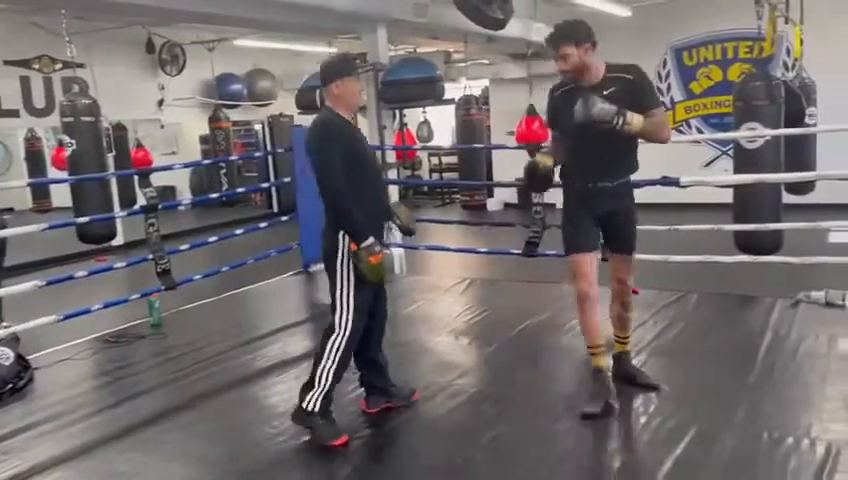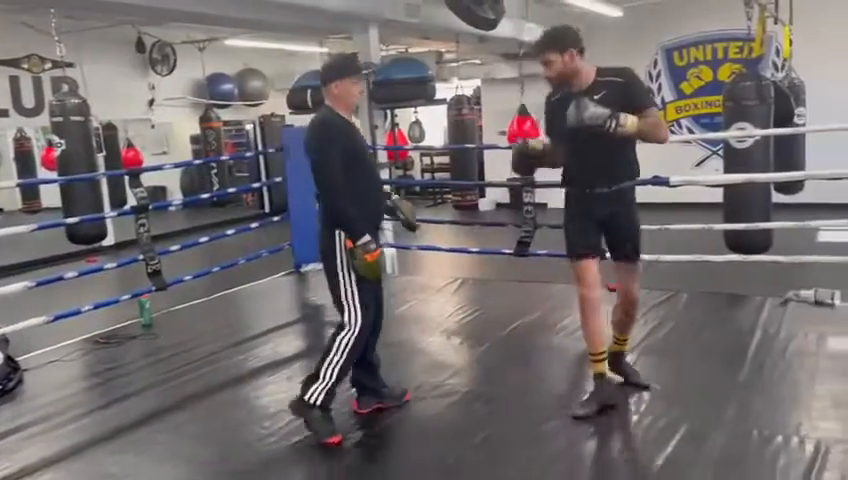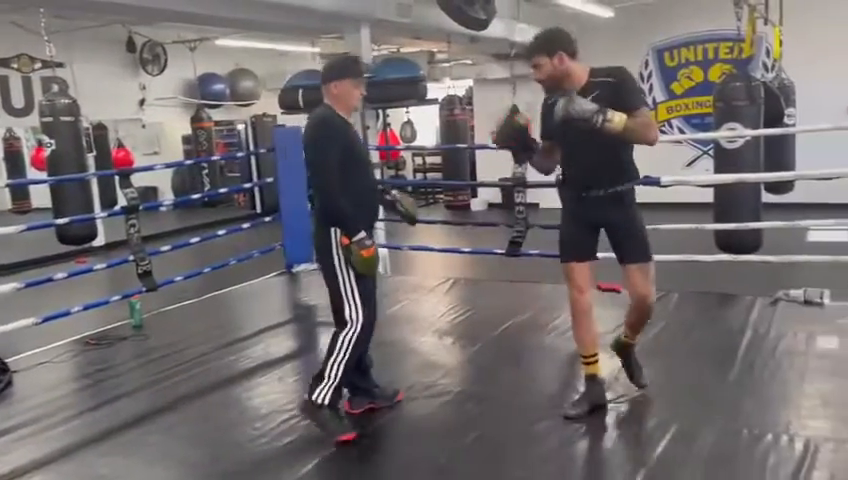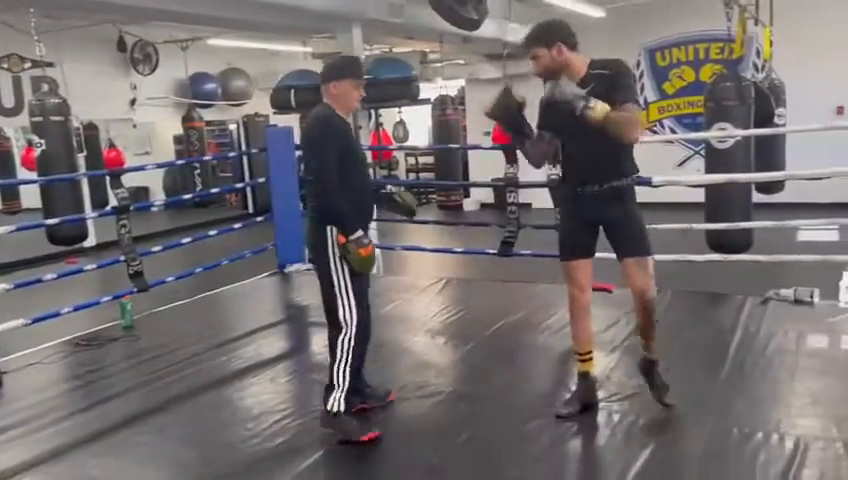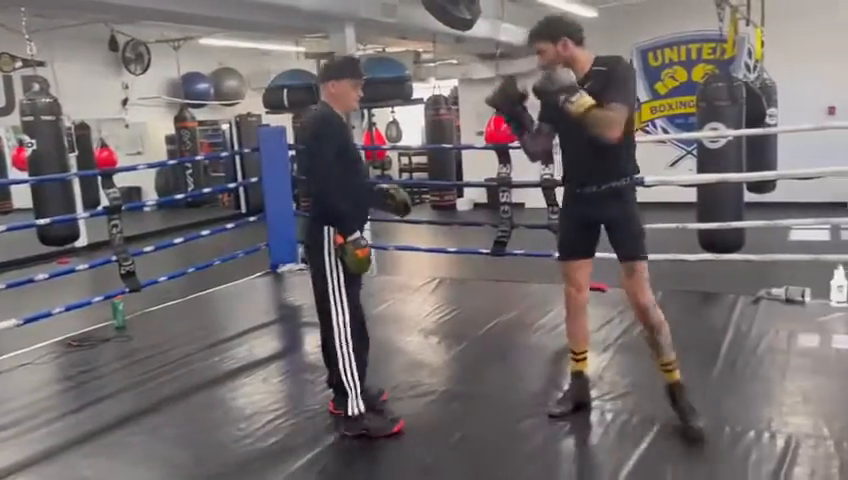
dt=0.1s
person 1, frame 1
left shoulder: (631, 80)
right shoulder: (560, 94)
left elbow: (663, 132)
left wrist: (617, 117)
right wrist: (543, 166)
left hip: (618, 194)
right hip: (578, 199)
left knee: (622, 285)
right knee: (586, 289)
left ankle: (621, 361)
right ankle: (599, 380)
person 1, frame 2
left shoulder: (623, 81)
right shoulder: (557, 102)
left elbow: (661, 132)
left wrist: (611, 120)
right wrist: (537, 154)
left hip: (619, 198)
right hip: (579, 202)
left knee: (628, 291)
right knee: (588, 293)
left ankle: (617, 356)
right ankle: (602, 384)
person 1, frame 3
left shoulder: (616, 81)
right shoulder: (552, 105)
left elbow: (649, 134)
right elbow: (547, 163)
left wrist: (598, 116)
right wrist: (524, 145)
left hip: (618, 200)
right hip: (576, 205)
left knee: (644, 296)
right knee: (579, 296)
left ankle: (625, 346)
right ankle: (593, 385)
person 1, frame 4
left shoulder: (615, 76)
right shoulder: (555, 95)
left elbow: (632, 132)
right elbow: (541, 157)
left wrist: (588, 105)
right wrist: (517, 129)
left hip: (616, 194)
right hip: (574, 199)
left knee: (644, 292)
right knee: (578, 294)
left ankle: (649, 359)
right ankle: (586, 385)
person 1, frame 5
left shoulder: (615, 70)
right shoulder: (557, 94)
left elbow: (611, 132)
right elbow: (538, 151)
left wrist: (571, 94)
right wrist: (517, 116)
left hip: (616, 195)
right hip: (576, 200)
left knee: (641, 298)
right knee: (574, 293)
left ankle: (676, 391)
right ankle: (579, 384)
person 2, frame 1
left shoulder: (345, 125)
right shoulder: (326, 128)
right elbow: (334, 192)
left wrist: (389, 212)
right wrist: (365, 239)
left hip: (363, 238)
right hip: (347, 241)
left knee: (373, 317)
right knee: (348, 324)
left ankle: (378, 390)
right ankle: (312, 408)
person 2, frame 2
left shoulder: (344, 125)
right shoulder: (326, 127)
right elbow: (331, 190)
left wrist: (389, 203)
right wrist: (361, 238)
left hip: (360, 235)
right hip: (344, 239)
left knee: (370, 316)
right knee: (357, 321)
left ankle: (369, 389)
right ankle: (314, 399)
person 2, frame 3
left shoulder: (340, 124)
right shoulder: (324, 125)
right elbow: (326, 187)
left wrist: (389, 197)
right wrist: (356, 234)
left hip: (354, 234)
right hip: (339, 237)
left knee: (362, 315)
right knee: (357, 319)
left ankle: (361, 390)
right ankle: (321, 399)
person 2, frame 4
left shoulder: (336, 123)
right shoulder: (323, 123)
right elbow: (324, 186)
right wrist: (352, 232)
left hip: (344, 233)
right hip: (335, 235)
left knee: (351, 316)
right knee: (351, 321)
left ankle: (354, 389)
right ankle: (339, 407)
person 2, frame 5
left shoulder: (333, 123)
right shoulder: (322, 122)
right elbow: (322, 185)
left wrist: (380, 191)
right wrist: (351, 233)
left hip: (342, 234)
right hip: (332, 236)
left knee: (343, 318)
right knee: (345, 322)
left ankle: (345, 393)
right ankle: (356, 411)
